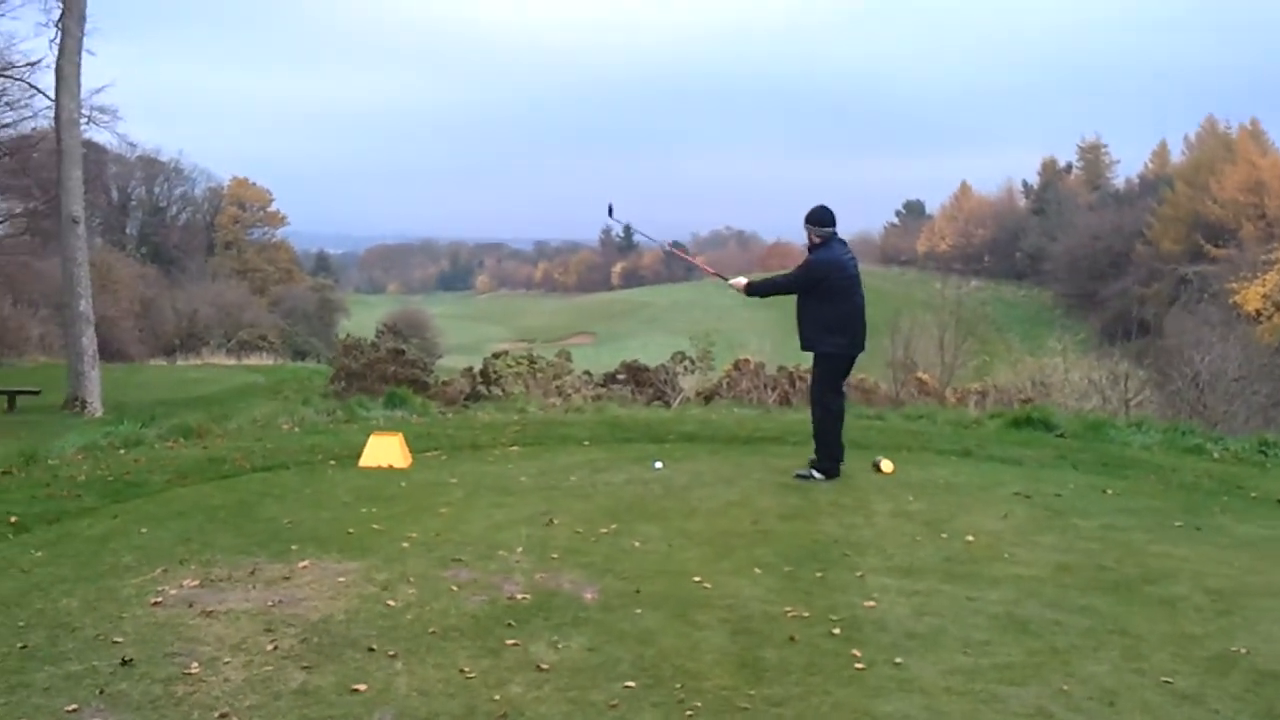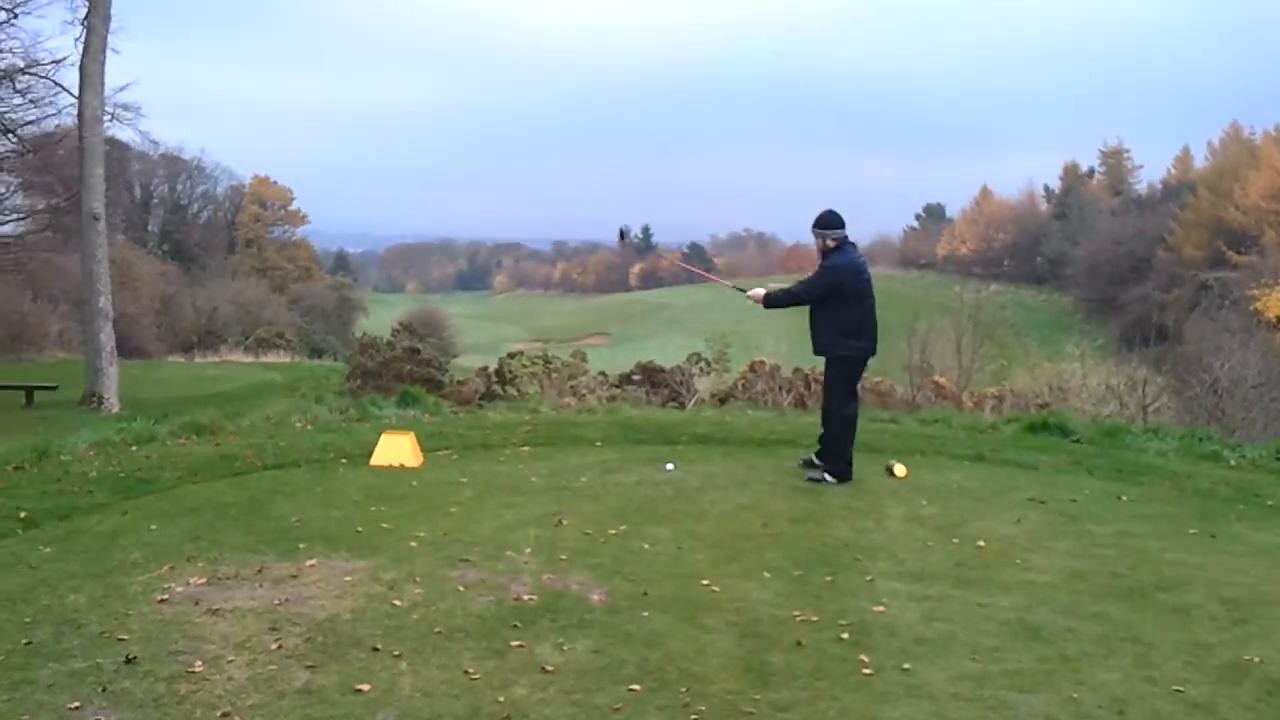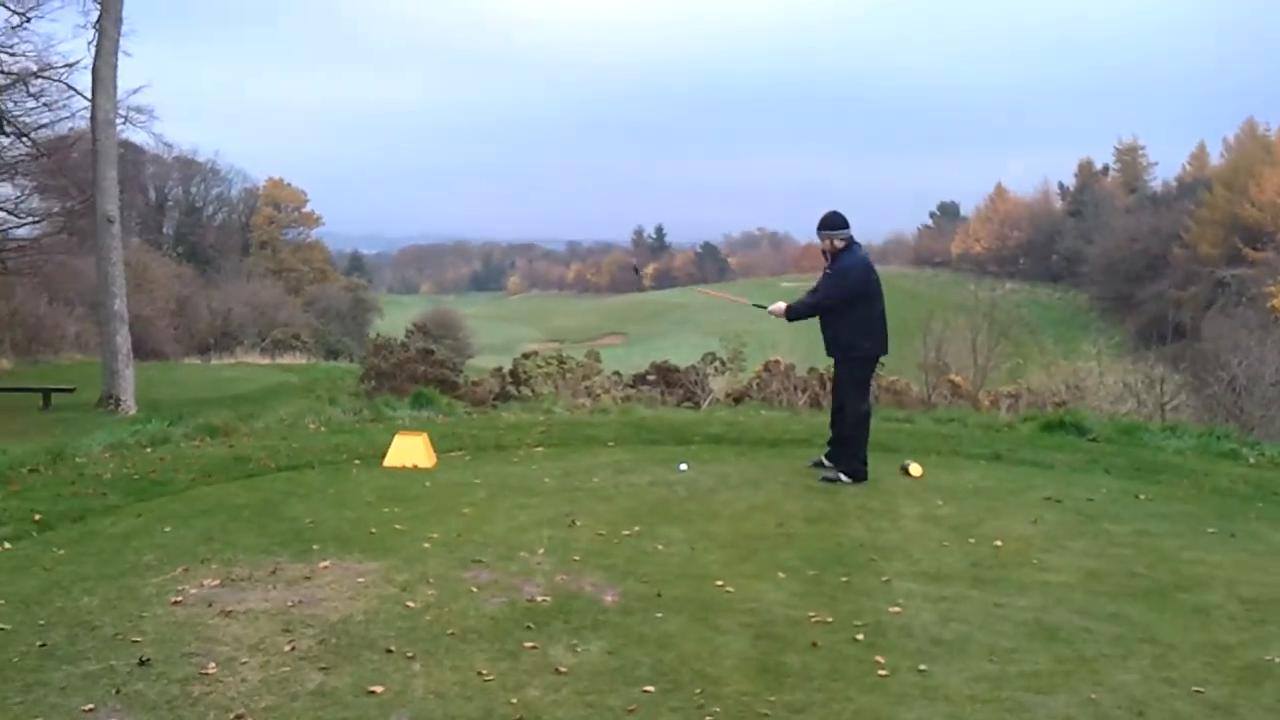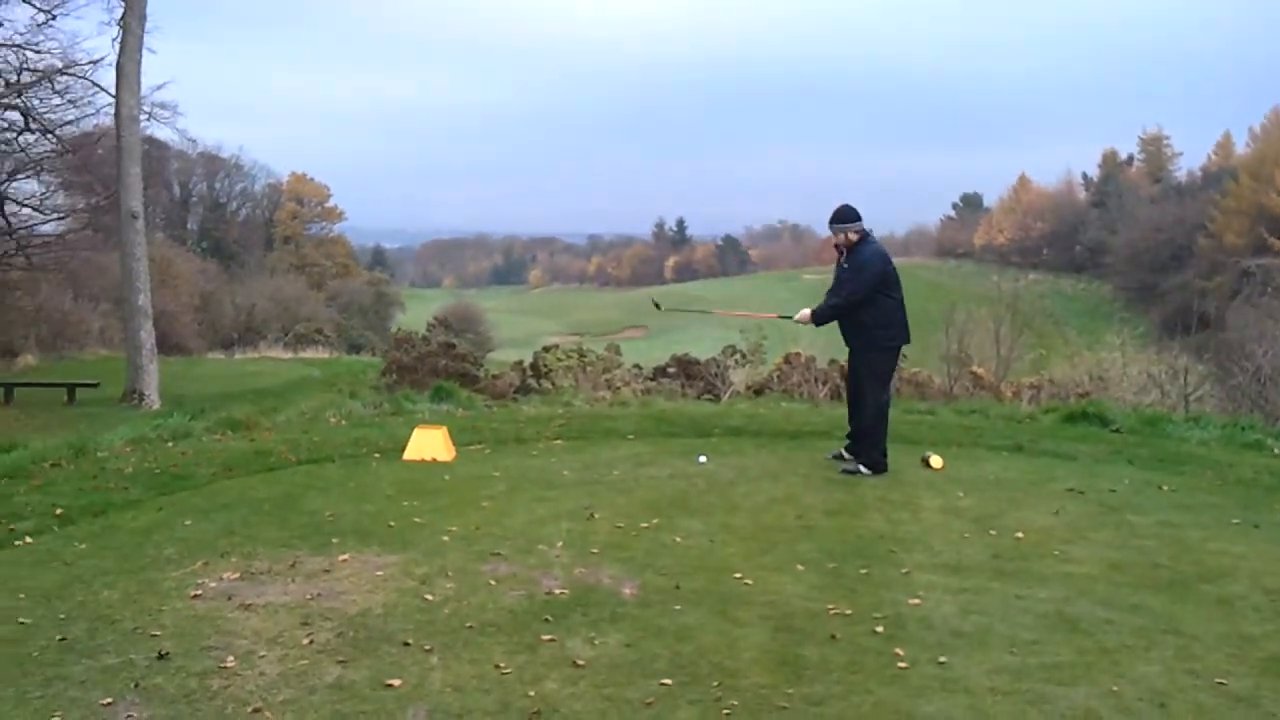
dt=0.1s
person 1, frame 1
left shoulder: (824, 260)
right shoulder: (837, 252)
left elbow: (789, 283)
right elbow: (797, 281)
left wrist: (749, 286)
right wrist: (756, 285)
left hip: (834, 341)
right hip: (844, 338)
left knee: (825, 399)
right knee: (829, 395)
left ankle: (827, 465)
right ankle: (830, 453)
person 1, frame 2
left shoulder: (842, 264)
right shoulder: (839, 259)
left elbow: (806, 292)
right elbow: (811, 287)
left wrist: (768, 296)
right wrist: (773, 295)
left hip: (849, 345)
right hip: (845, 343)
left knee: (840, 403)
right knee: (834, 400)
left ankle: (838, 469)
right ankle: (826, 453)
person 1, frame 3
left shoulder: (852, 264)
right shoulder: (844, 259)
left elbow: (825, 300)
right elbow: (821, 292)
left wrist: (788, 310)
right wrist: (791, 308)
left hip: (861, 344)
right hip: (853, 342)
left knee: (854, 403)
right knee: (842, 399)
left ankle: (853, 469)
right ankle: (837, 455)
person 1, frame 4
left shoulder: (871, 257)
right shoulder: (849, 254)
left elbow: (849, 297)
right elbow: (838, 291)
left wrist: (816, 314)
right wrist: (818, 312)
left hip: (881, 336)
right hip: (862, 334)
left knee: (873, 396)
right knee: (856, 391)
left ankle: (873, 461)
right ankle: (857, 447)
